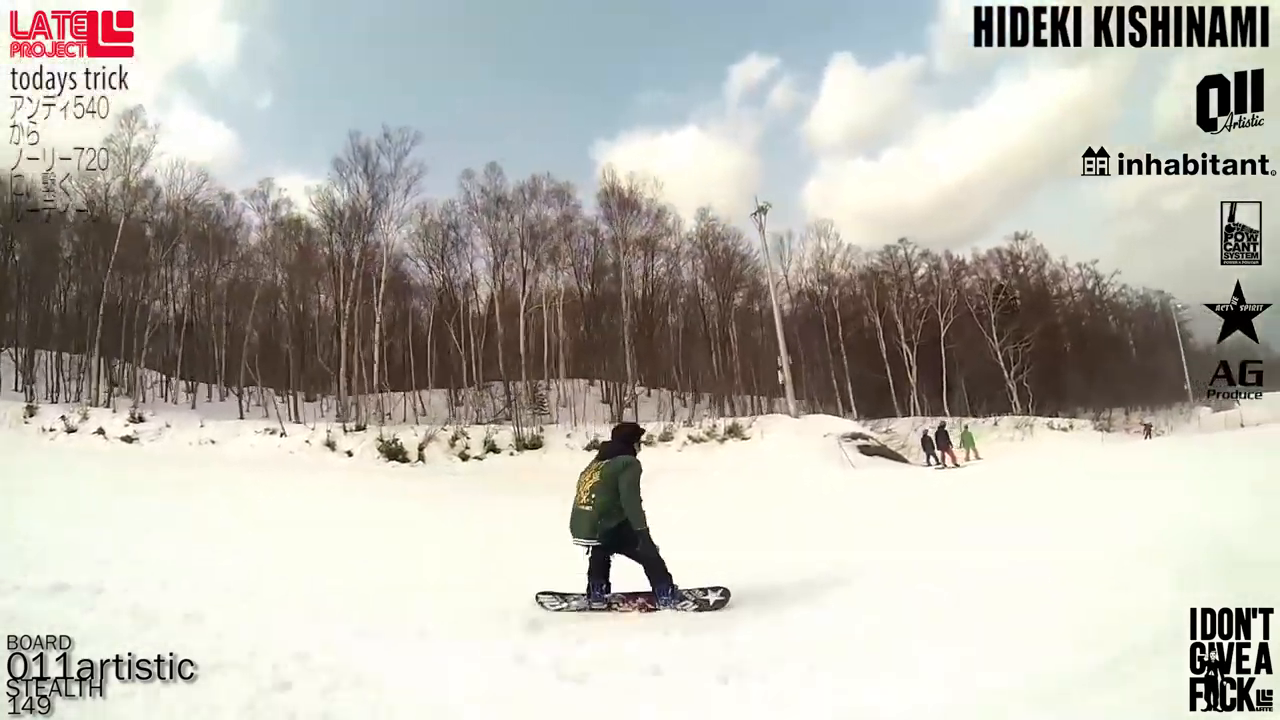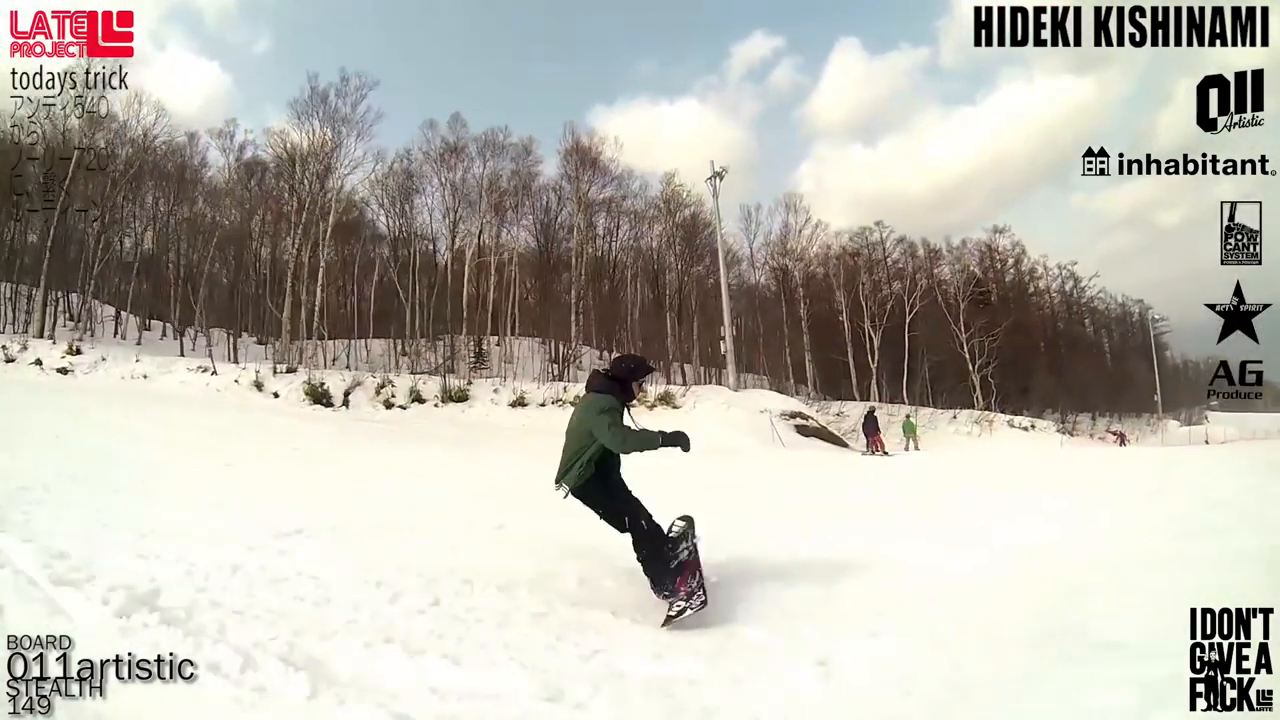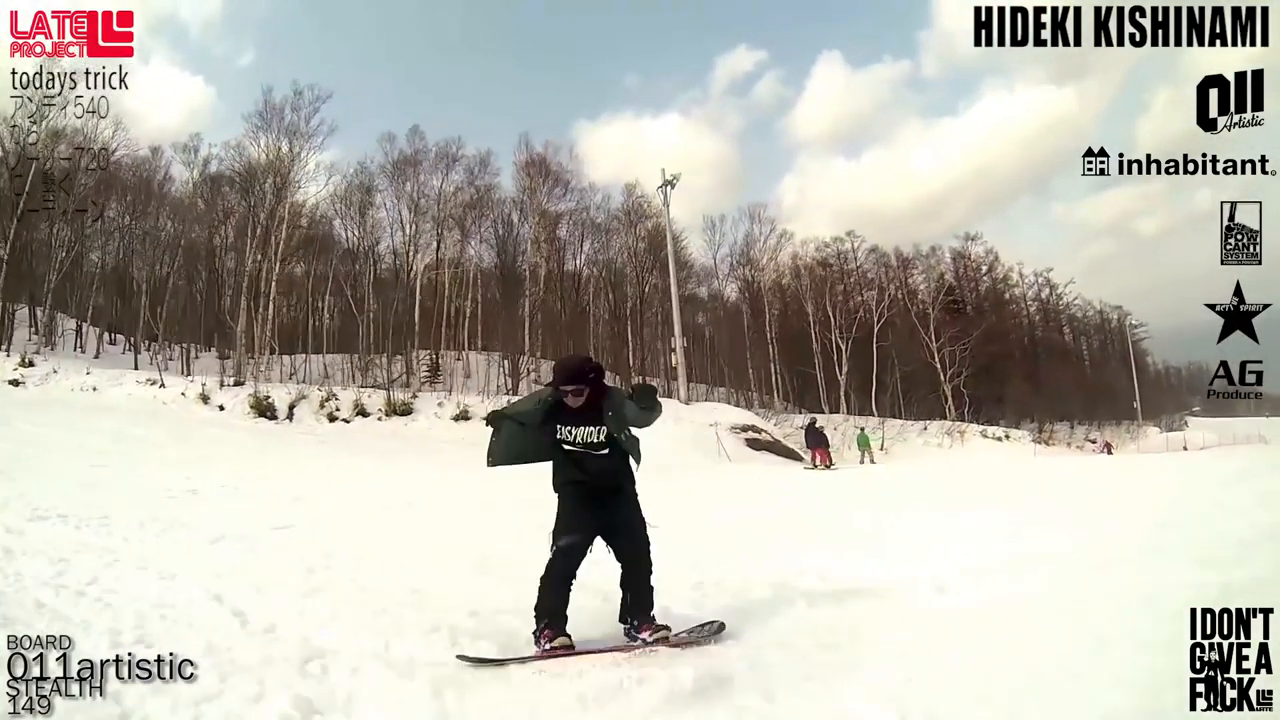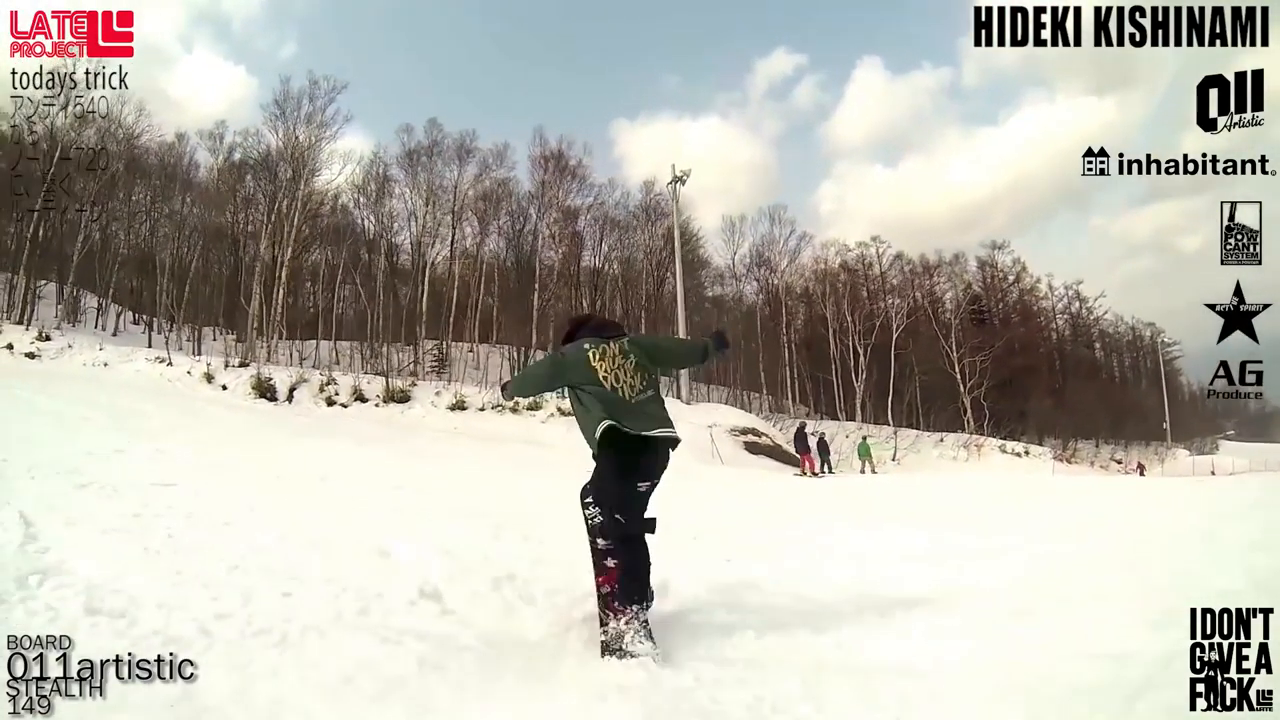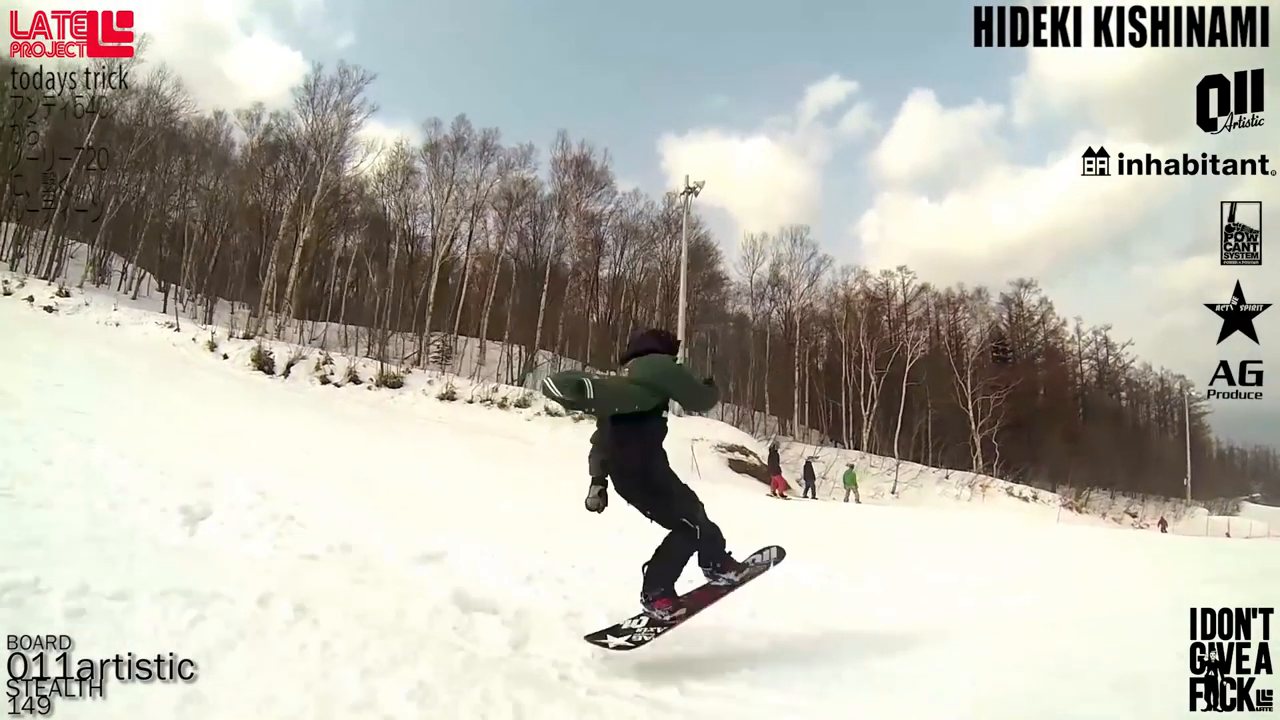
dt=0.7s
person 1, frame 1
left shoulder: (596, 463)
right elbow: (629, 499)
right wrist: (642, 532)
left hip: (585, 526)
right hip: (615, 526)
left knee: (601, 550)
right knee: (649, 555)
person 1, frame 2
left shoulder: (602, 396)
right shoulder: (603, 404)
right elbow: (619, 438)
right wrist: (666, 439)
left hip: (598, 470)
right hip: (589, 478)
left knee: (630, 510)
right knee: (636, 520)
left ankle: (661, 548)
right ankle: (665, 582)
person 1, frame 3
left shoulder: (613, 401)
right shoulder: (549, 402)
left elbow: (644, 414)
right elbow: (520, 410)
left wrist: (647, 398)
right wrist: (500, 416)
left hip: (615, 491)
right hip: (574, 491)
left knee: (636, 553)
right knee: (567, 554)
left ankle: (638, 622)
right ankle: (549, 629)
person 1, frame 4
left shoulder: (572, 354)
right shoulder: (636, 345)
left elbow: (533, 378)
right elbow: (685, 351)
left wrist: (510, 389)
right wrist: (713, 344)
left hip: (623, 448)
right hip: (648, 442)
left knee: (623, 526)
right knee: (595, 495)
left ankle: (632, 602)
right ankle: (611, 552)
person 1, frame 5
left shoulder: (622, 377)
right shoulder: (658, 364)
left elbow: (600, 438)
right elbow: (700, 401)
left wrist: (597, 482)
right wrist: (709, 389)
left hip: (622, 471)
right hip: (644, 469)
left knee: (690, 514)
right knee: (691, 523)
left ankle: (717, 565)
right ankle: (657, 592)
